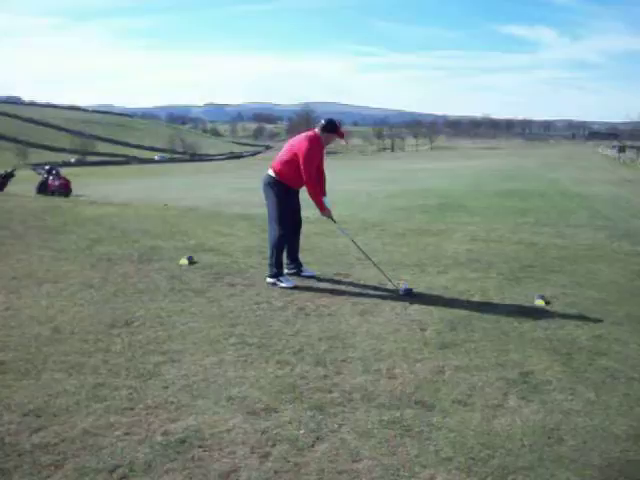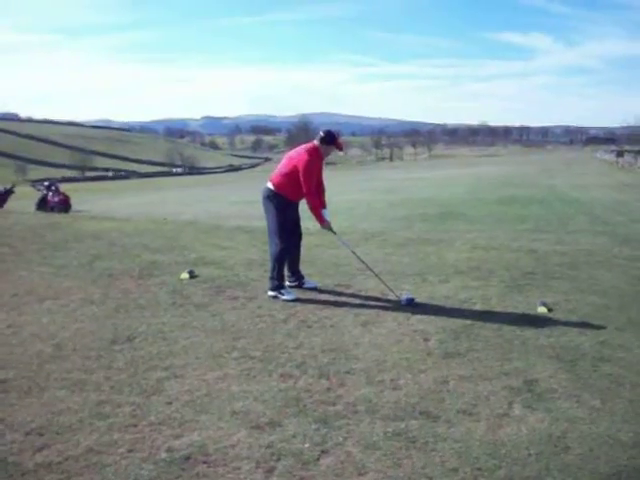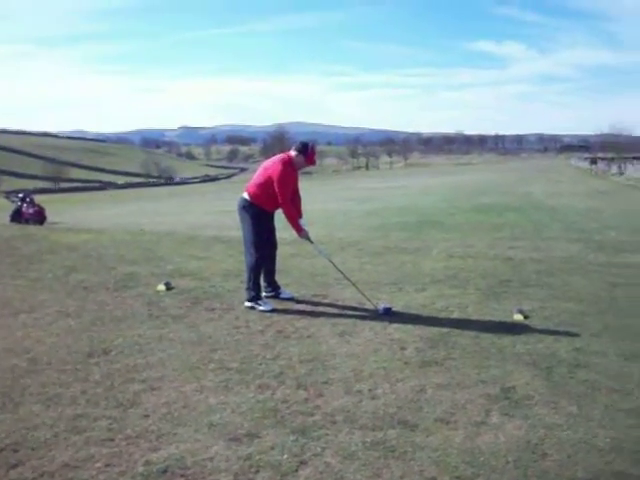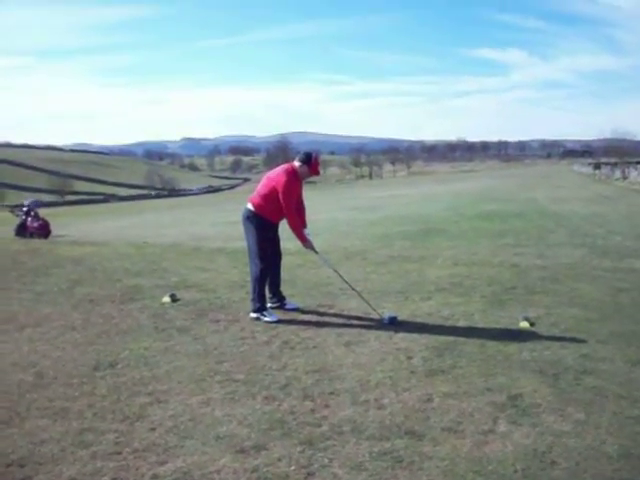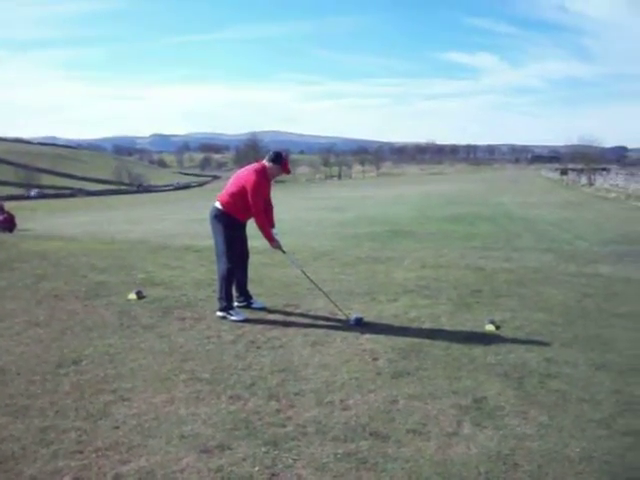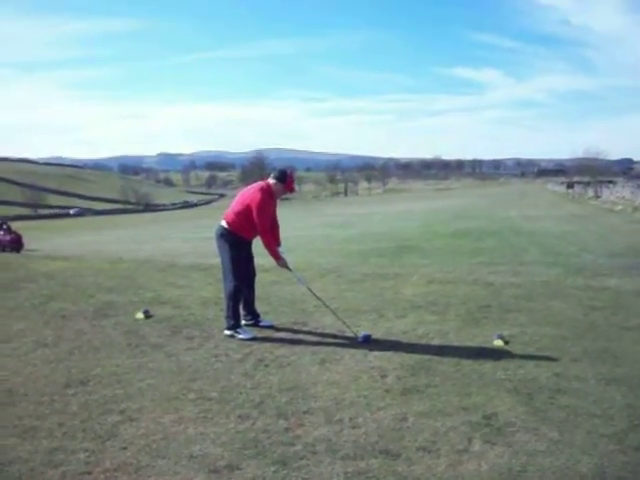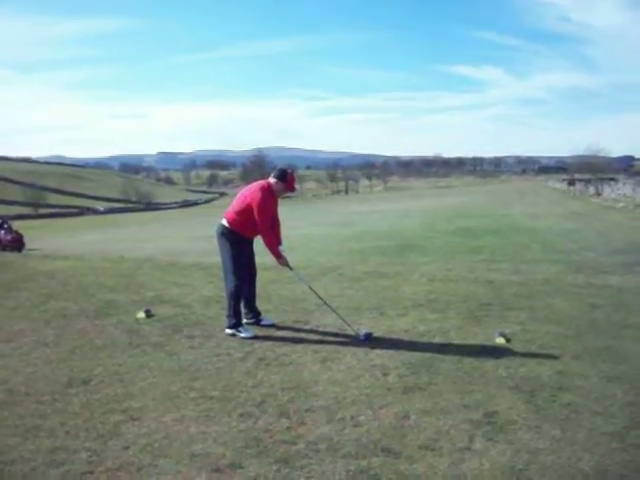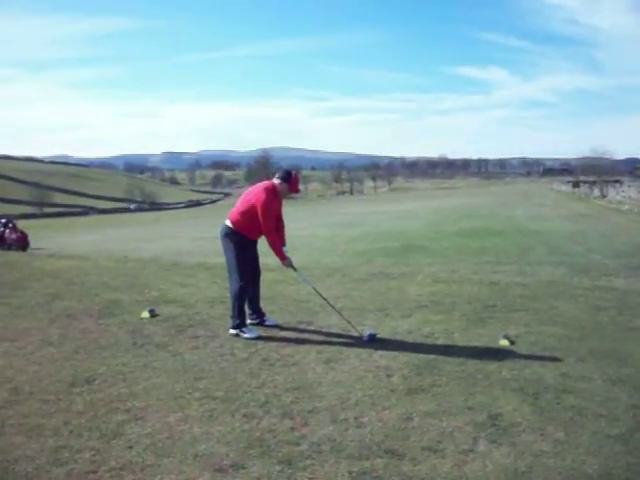
dt=0.7s
person 1, frame 1
left shoulder: (317, 144)
right shoulder: (307, 146)
left elbow: (319, 173)
right elbow: (309, 181)
left wrist: (324, 200)
right wrist: (322, 207)
left hip: (289, 186)
right hip: (276, 184)
left knee: (295, 225)
right knee: (280, 228)
left ankle: (293, 265)
right ankle: (274, 274)
person 1, frame 2
left shoulder: (315, 156)
right shoulder: (307, 158)
left elbow: (318, 186)
right elbow: (309, 193)
left wrist: (324, 212)
right wrist: (321, 220)
left hip: (288, 199)
right hip: (275, 198)
left knee: (295, 238)
right knee: (281, 242)
left ankle: (294, 278)
right ankle: (275, 287)
person 1, frame 3
left shoulder: (291, 166)
right shoulder: (281, 168)
left elbow: (295, 196)
right elbow: (285, 203)
left wrist: (301, 222)
right wrist: (299, 229)
left hip: (264, 209)
right hip: (251, 208)
left knee: (270, 249)
right knee: (256, 252)
left ankle: (271, 288)
right ankle: (252, 297)
person 1, frame 4
left shoulder: (295, 177)
right shoulder: (285, 179)
left elbow: (299, 206)
right elbow: (290, 213)
left wrist: (305, 231)
right wrist: (303, 240)
left hip: (268, 219)
right hip: (256, 219)
left knee: (275, 259)
right knee: (261, 263)
left ankle: (275, 299)
right ankle: (258, 308)
person 1, frame 5
left shoulder: (264, 176)
right shoulder: (255, 178)
left elbow: (267, 205)
right elbow: (258, 213)
left wrist: (272, 230)
right wrist: (271, 239)
left hip: (236, 218)
right hip: (223, 217)
left knee: (242, 258)
right knee: (228, 262)
left ankle: (242, 298)
right ankle: (224, 307)
person 1, frame 6
left shoulder: (269, 194)
right shoulder: (259, 196)
left elbow: (273, 224)
right elbow: (264, 231)
left wrist: (278, 248)
right wrist: (277, 257)
left hip: (242, 237)
right hip: (229, 236)
left knee: (248, 277)
right knee: (235, 281)
left ankle: (250, 316)
right ankle: (232, 326)
person 1, frame 7
left shoulder: (270, 193)
right shoulder: (260, 195)
left elbow: (274, 222)
right elbow: (265, 230)
left wrist: (279, 247)
right wrist: (278, 256)
left hip: (243, 235)
right hip: (230, 235)
left knee: (249, 276)
right knee: (236, 279)
left ankle: (251, 315)
right ankle: (233, 324)
person 1, frame 8
left shoulder: (275, 194)
right shoulder: (264, 196)
left elbow: (278, 223)
right elbow: (269, 232)
left wrist: (283, 248)
right wrist: (282, 257)
left hip: (247, 236)
right hip: (234, 235)
left knee: (253, 276)
right knee: (240, 280)
left ankle: (255, 315)
right ankle: (237, 325)
